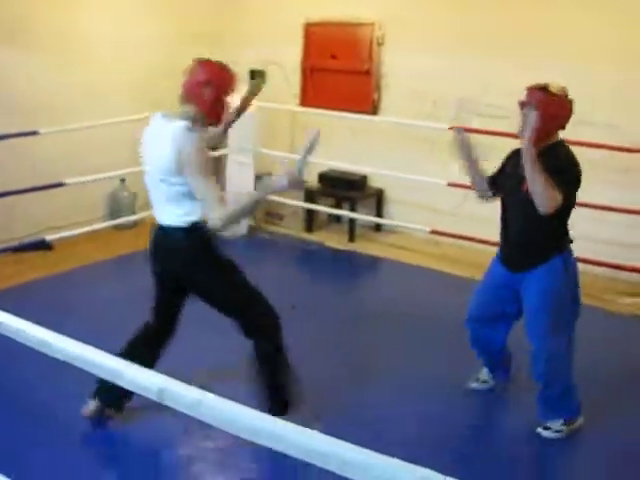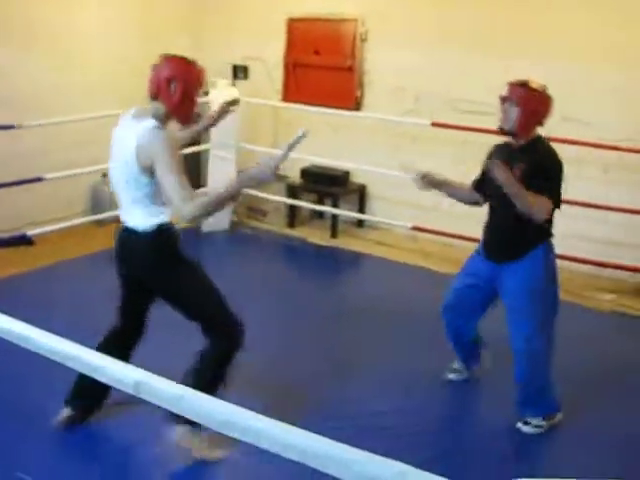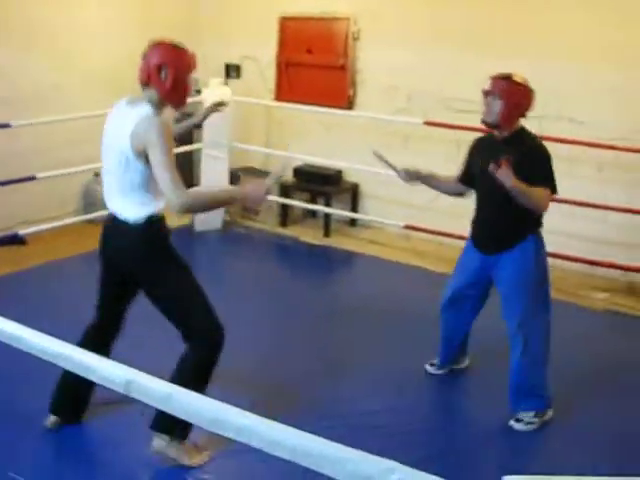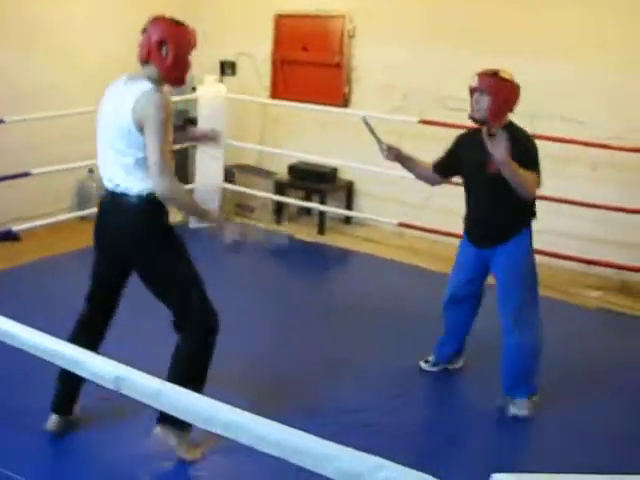
dt=0.1s
person 1, frame 1
left shoulder: (161, 121)
right shoulder: (187, 142)
right elbow: (218, 219)
left wrist: (238, 112)
right wrist: (271, 188)
left hip: (164, 242)
right hip: (191, 246)
left knee: (160, 326)
right knee: (262, 321)
left ankle: (104, 398)
right ankle: (280, 415)
person 1, frame 2
left shoulder: (132, 120)
right shoulder: (153, 139)
right elbow: (189, 211)
left wrist: (212, 120)
right wrist: (248, 178)
left hip: (128, 244)
right hip: (156, 248)
left knee: (127, 327)
right knee: (226, 332)
left ankle: (77, 405)
right ankle: (186, 420)
person 1, frame 3
left shoulder: (122, 109)
right shoulder: (150, 123)
right elbow: (177, 200)
left wrist: (198, 118)
right wrist: (238, 194)
left hip: (116, 235)
right hip: (144, 241)
left knee: (105, 322)
right knee: (207, 335)
left ankle: (61, 409)
right ankle: (169, 432)
person 1, frame 4
left shoulder: (119, 87)
right shoulder: (154, 100)
right elbow: (163, 184)
left wrist: (187, 136)
right wrist: (211, 218)
left hip: (110, 215)
right hip: (141, 220)
left knee: (96, 311)
right knee: (200, 321)
left ankle: (61, 411)
right ankle: (172, 424)
person 2, frame 1
left shoulder: (562, 161)
right shoulder: (517, 157)
left elbow: (546, 205)
right elbow: (489, 189)
left wrist: (530, 155)
right wrist: (467, 156)
left hip: (547, 266)
right hip: (509, 261)
left knee: (546, 344)
right knee: (480, 318)
left ankle: (563, 412)
right ankle: (498, 370)
person 2, frame 2
left shoulder: (544, 158)
right shoulder: (499, 153)
left elbow: (541, 213)
right elbow: (477, 195)
left wrist: (510, 184)
right wrist: (438, 183)
left hip: (528, 259)
right hip: (489, 254)
left knee: (529, 337)
right knee: (456, 307)
left ankle: (542, 409)
right ankle: (469, 360)
person 2, frame 3
left shoulder: (531, 149)
right shoulder: (481, 145)
left elbow: (543, 202)
right elbow: (460, 186)
left wrist: (513, 184)
right wrist: (421, 177)
left hip: (519, 248)
right hip: (480, 244)
left knee: (526, 325)
right knee: (456, 303)
left ankle: (534, 405)
right ankle: (452, 357)
person 2, frame 4
left shoulder: (520, 142)
right shoulder: (466, 141)
left elbow: (529, 189)
right elbow: (435, 175)
left wrist: (504, 161)
right wrist: (403, 159)
left hip: (511, 242)
right hip: (474, 239)
left knee: (517, 315)
right knee: (458, 300)
left ankle: (522, 391)
right ankle: (448, 355)
